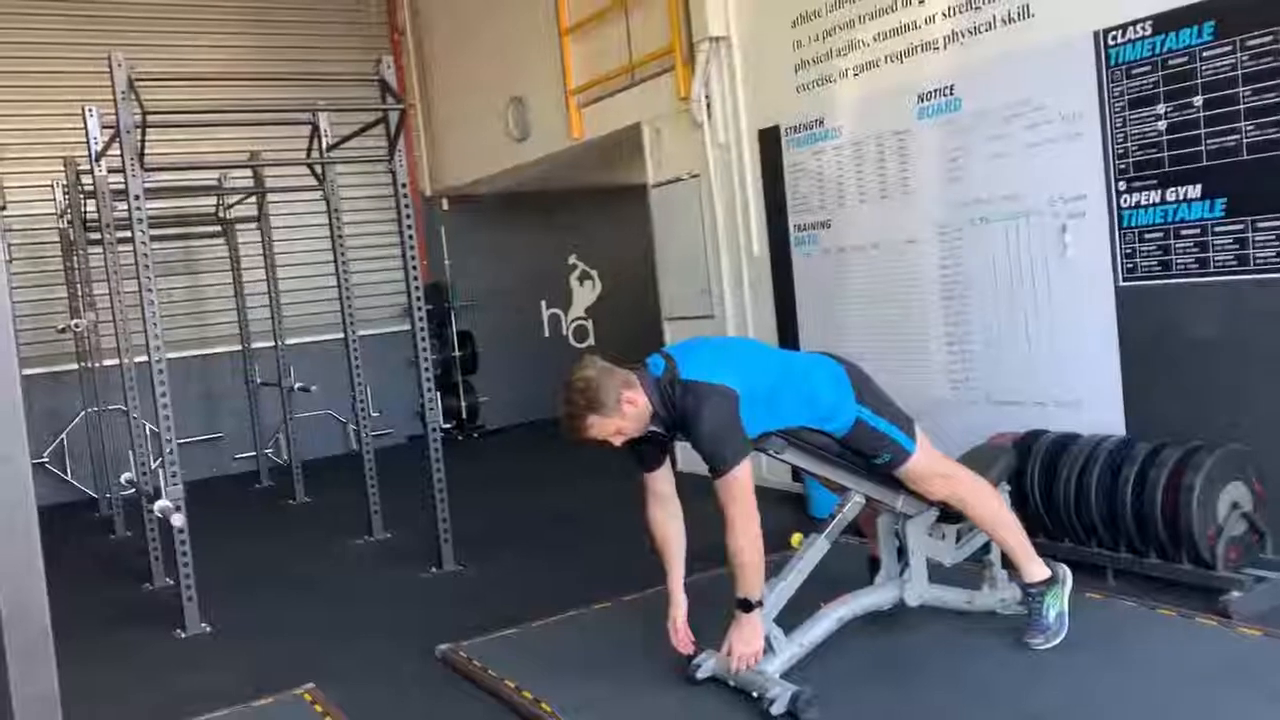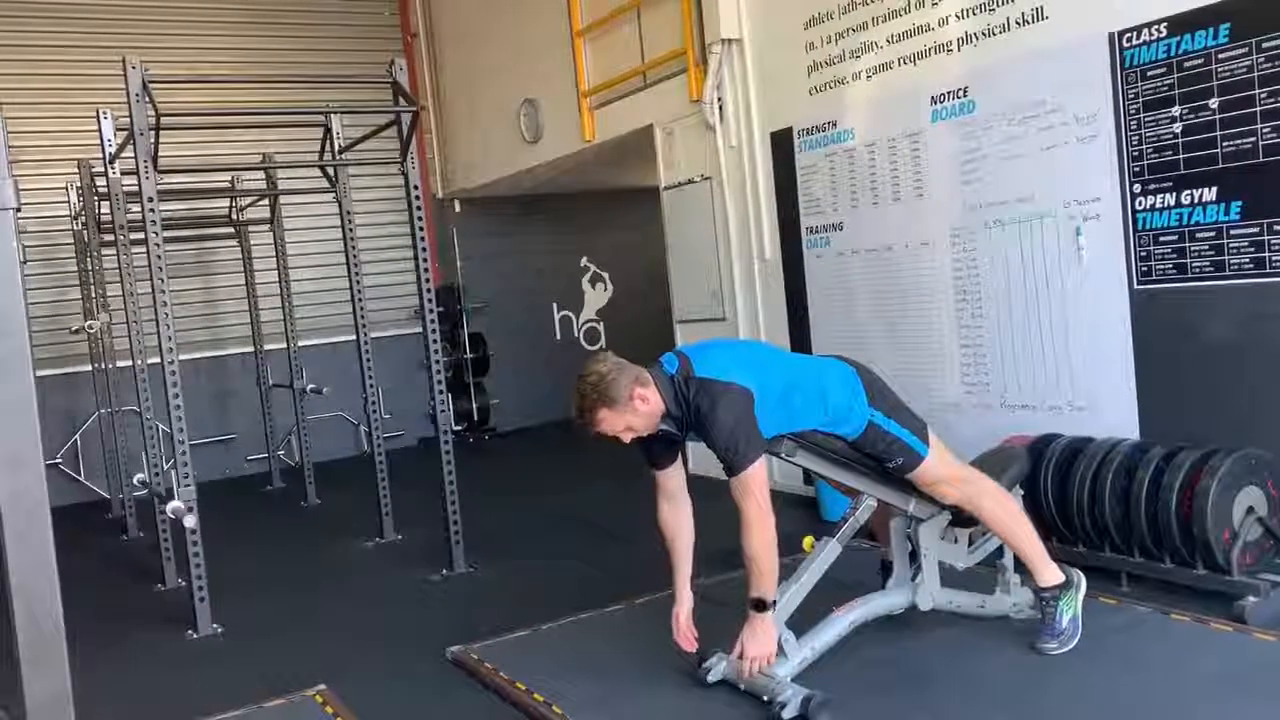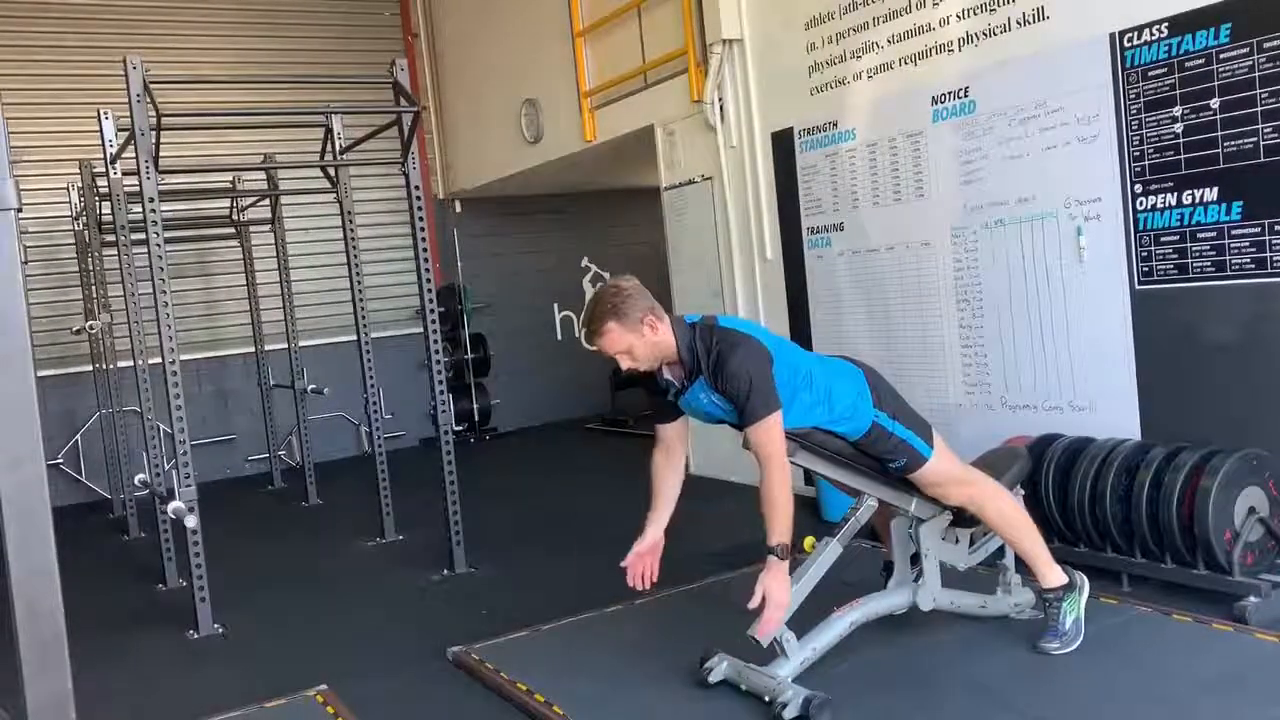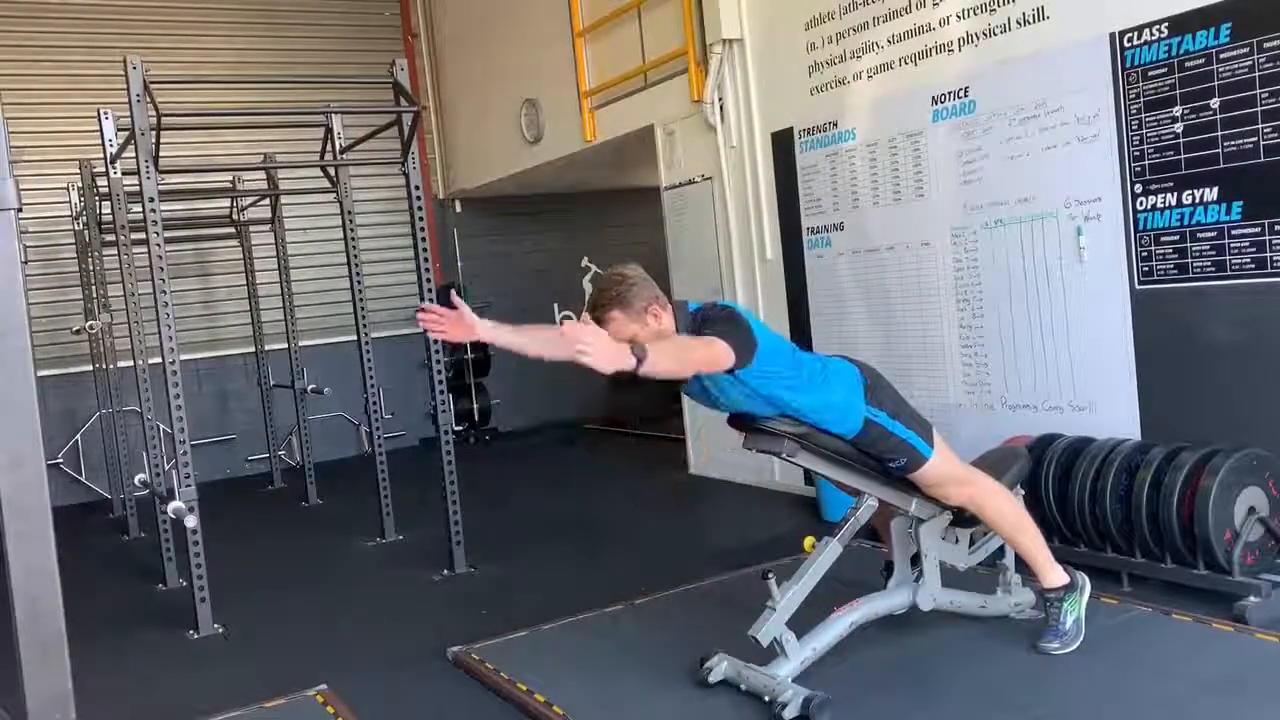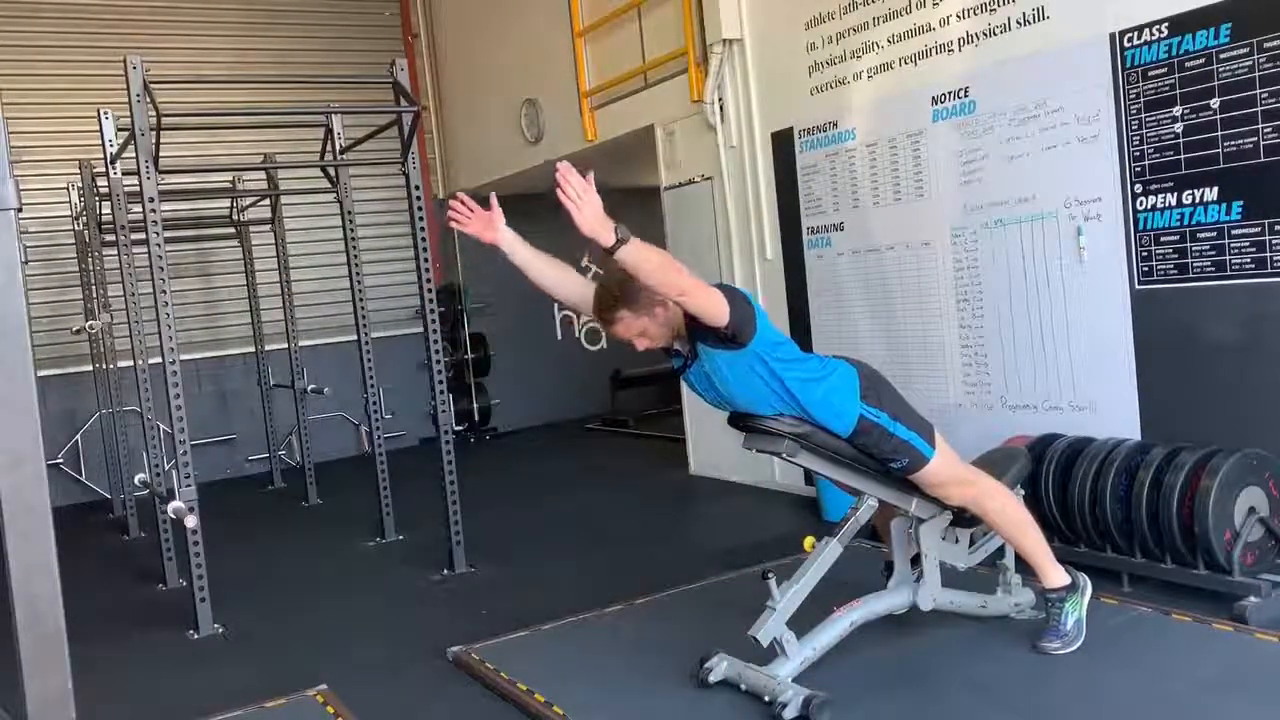
dt=1s
person 1, frame 1
left shoulder: (703, 403)
right shoulder: (641, 399)
left elbow: (742, 517)
right elbow: (662, 501)
left wrist: (748, 614)
right wrist: (677, 595)
left hip: (835, 395)
right hip: (802, 410)
left knee: (937, 478)
left ankle: (1041, 579)
person 1, frame 2
left shoulder: (717, 401)
right shoulder: (653, 400)
left elbow: (756, 514)
right elbow: (672, 499)
left wrist: (761, 615)
right wrist: (683, 593)
left hip: (847, 399)
right hip: (814, 415)
left knee: (951, 482)
left ankle: (1056, 584)
person 1, frame 3
left shoulder: (732, 353)
right shoulder: (661, 372)
left elbow: (774, 464)
right elbow: (670, 450)
left wrist: (777, 564)
right wrist: (654, 532)
left hip: (854, 402)
right hip: (817, 421)
left knee: (956, 486)
left ankle: (1059, 585)
person 1, frame 4
left shoulder: (721, 324)
right shoulder: (663, 338)
left elbow: (698, 357)
right elbow: (568, 342)
left wrist: (626, 358)
right wrist: (482, 328)
left hip: (855, 402)
right hip: (817, 421)
left knee: (956, 485)
left ankle: (1060, 586)
right ankle: (912, 572)
person 1, frame 5
left shoulder: (725, 312)
right shoulder: (666, 327)
left elbow: (678, 281)
right elbow: (575, 290)
left wrist: (607, 234)
right wrist: (504, 238)
left hip: (855, 404)
right hip: (820, 425)
left knee: (957, 486)
right knee: (876, 501)
left ankle: (1061, 585)
